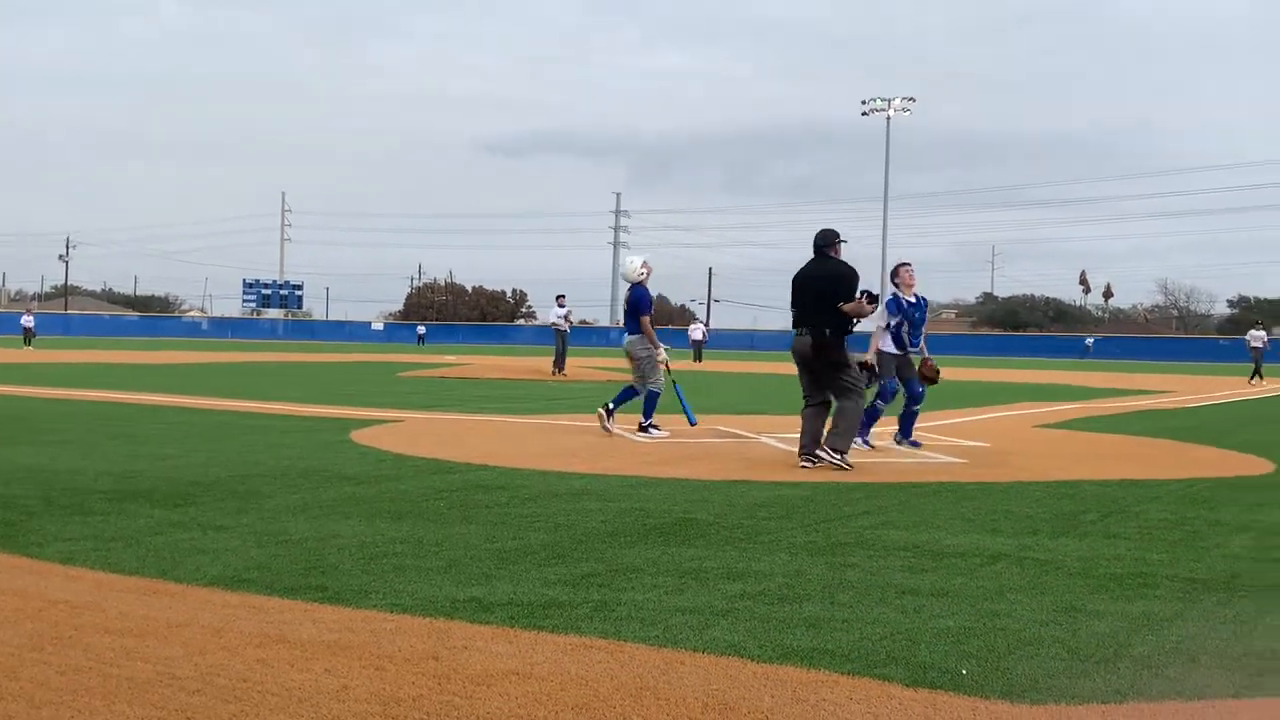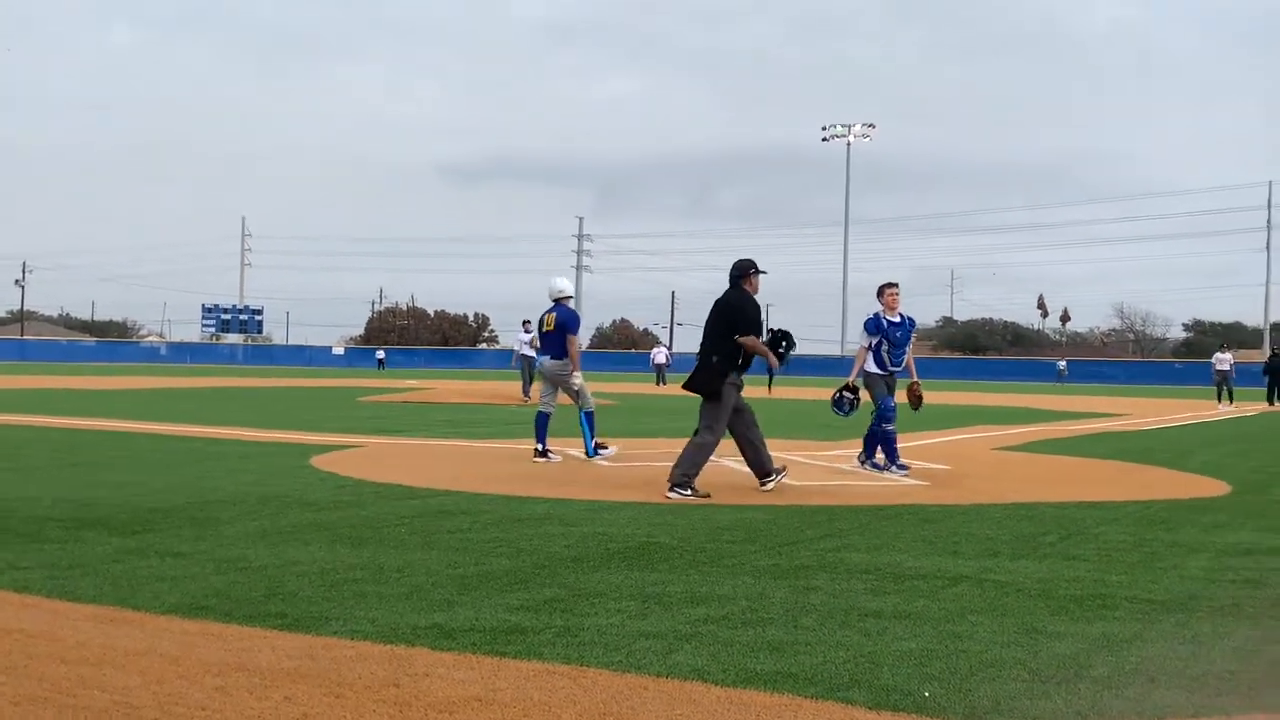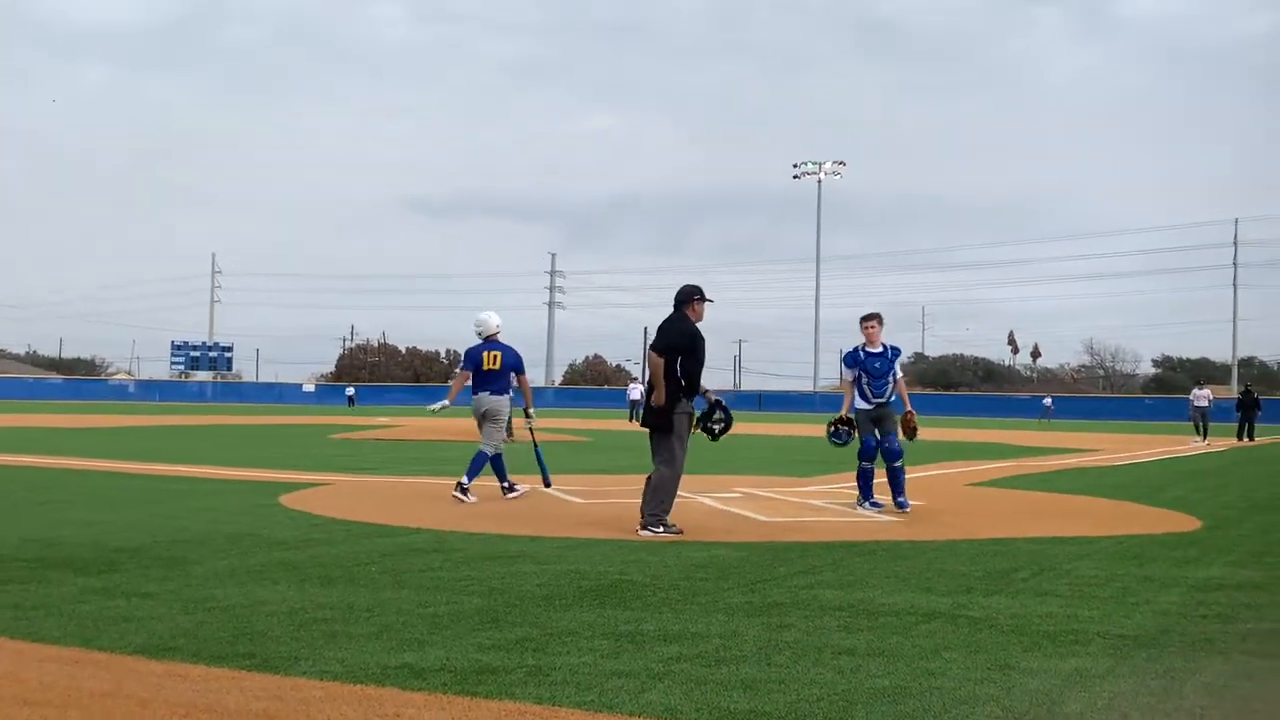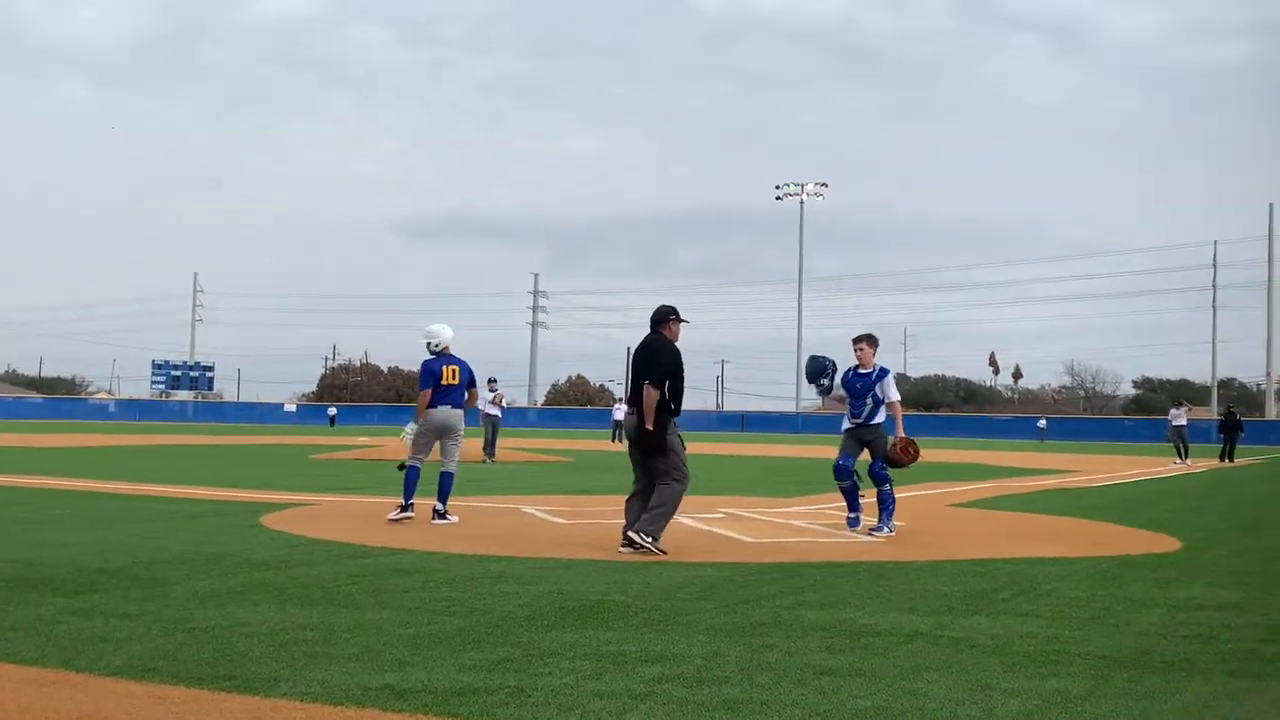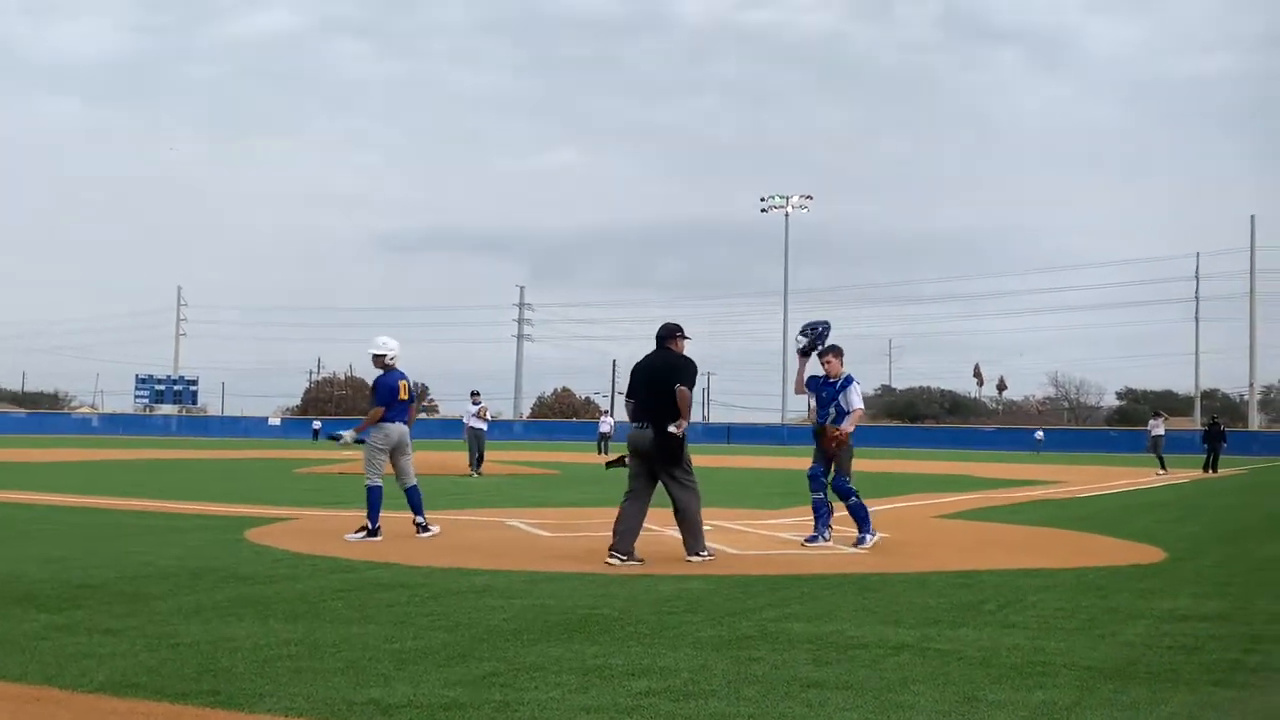
dt=0.4s
person 1, frame 1
left shoulder: (802, 273)
right shoulder: (843, 270)
right elbow: (848, 307)
right wrist: (867, 310)
left hip: (801, 341)
right hip: (828, 343)
left knee: (815, 400)
right knee: (853, 395)
left ankle: (809, 454)
right ankle: (834, 449)
person 1, frame 2
left shoulder: (728, 299)
right shoulder: (746, 302)
right elbow: (745, 338)
left wrist: (760, 349)
right wrist: (768, 356)
left hip: (718, 372)
right hip: (721, 374)
left knee: (745, 421)
right knee: (710, 430)
left ankle: (765, 474)
right ankle: (679, 484)
person 1, frame 3
left shoulder: (678, 326)
right shoulder: (681, 326)
right elbow: (655, 354)
left wrist: (703, 392)
right wrist: (658, 391)
left hip: (671, 403)
right hip: (671, 405)
left knee: (667, 462)
right knee: (669, 463)
left ankle: (652, 515)
right ankle: (653, 522)
person 1, frame 4
left shoulder: (643, 346)
right shoulder: (667, 349)
right elbow: (652, 388)
right wrist: (650, 425)
left hip: (635, 421)
right hip: (655, 424)
left knee: (644, 481)
right knee: (676, 479)
left ankle: (631, 538)
right ankle: (645, 531)
person 1, frame 5
left shoulder: (642, 364)
right shoulder: (683, 363)
left elbow: (630, 403)
right elbow: (683, 390)
right wrist: (685, 418)
left hip: (638, 434)
right hip: (666, 437)
left knee: (636, 494)
right knee: (686, 493)
left ankle: (620, 549)
right ankle: (696, 549)
person 2, frame 1
left shoulder: (922, 303)
right shoulder: (893, 302)
right elbow: (880, 329)
left wrist: (925, 355)
right wrist: (870, 355)
left hip: (905, 356)
right hip: (888, 354)
left knee: (917, 393)
right knee: (888, 392)
left ankle: (904, 435)
right ankle: (861, 432)
person 2, frame 2
left shoulder: (907, 323)
right shoulder: (874, 322)
left elbow: (908, 352)
right elbow: (863, 350)
left wrist: (914, 377)
right wrist: (853, 375)
left hip: (891, 376)
right hip: (874, 375)
left knee: (882, 417)
right knee: (887, 411)
left ankle: (867, 456)
right ankle: (892, 460)
person 2, frame 3
left shoulder: (892, 353)
right shoulder: (854, 356)
left elbow: (898, 381)
right elbow: (848, 383)
left wrist: (908, 406)
right wrist: (845, 409)
left hip: (885, 408)
right hip: (863, 410)
left knee: (893, 449)
right knee: (868, 450)
left ankle: (900, 497)
right ankle: (865, 497)
person 2, frame 4
left shoulder: (883, 374)
right shoulder: (849, 374)
left elbow: (894, 403)
right elbow: (844, 400)
left wrist: (900, 432)
right wrist: (830, 394)
left hip: (875, 430)
right hip: (852, 430)
left knee: (879, 473)
right knee: (842, 466)
left ankle: (886, 522)
right ankle: (854, 510)
person 2, frame 5
left shoulder: (849, 384)
right shoulder: (820, 382)
left elbow: (858, 411)
right elbow: (798, 389)
left wrist: (845, 427)
right wrist: (802, 363)
left hip: (841, 441)
right hip: (821, 440)
left knee: (841, 485)
right knee: (816, 482)
left ankle: (867, 530)
right ankle: (822, 531)
person 3, frame 1
left shoulder: (632, 291)
right shoulder: (643, 293)
right elbow: (645, 325)
left wrist: (656, 344)
right wrist: (659, 349)
left hip: (630, 340)
right hip: (640, 341)
left knee: (639, 383)
right knee: (656, 382)
left ankle: (609, 408)
right ankle: (646, 425)
person 3, frame 2
left shoulder: (545, 315)
right shoulder: (572, 315)
right elbow: (572, 345)
right wrist: (576, 372)
left hip: (545, 364)
right hip: (561, 365)
left knee: (545, 407)
right knee: (586, 404)
left ankle: (540, 449)
right ankle: (591, 447)
person 3, frame 3
left shoulder: (472, 352)
right shoulder: (511, 353)
left elbow: (462, 378)
right elbow: (523, 383)
left wrist: (448, 401)
right wrist: (529, 409)
left hip: (478, 401)
right hip: (499, 402)
left knee: (494, 445)
right knee: (487, 447)
left ankle: (506, 486)
right ankle: (463, 484)
person 3, frame 4
left shoulder: (429, 365)
right shoulder: (464, 366)
left elbow: (426, 396)
right elbow: (474, 395)
left wrist: (414, 423)
left hip: (432, 416)
right hip: (455, 416)
left knee: (414, 460)
right knee: (449, 465)
left ankle: (407, 505)
right ankle: (440, 511)
person 3, frame 5
left shoulder: (384, 380)
right shoulder: (404, 378)
left elbow: (377, 412)
right elbow: (413, 409)
left wrist: (354, 432)
left hip: (383, 430)
right hip: (402, 431)
left knee: (373, 479)
right knee: (408, 479)
left ankle: (372, 528)
right ankle: (421, 524)
